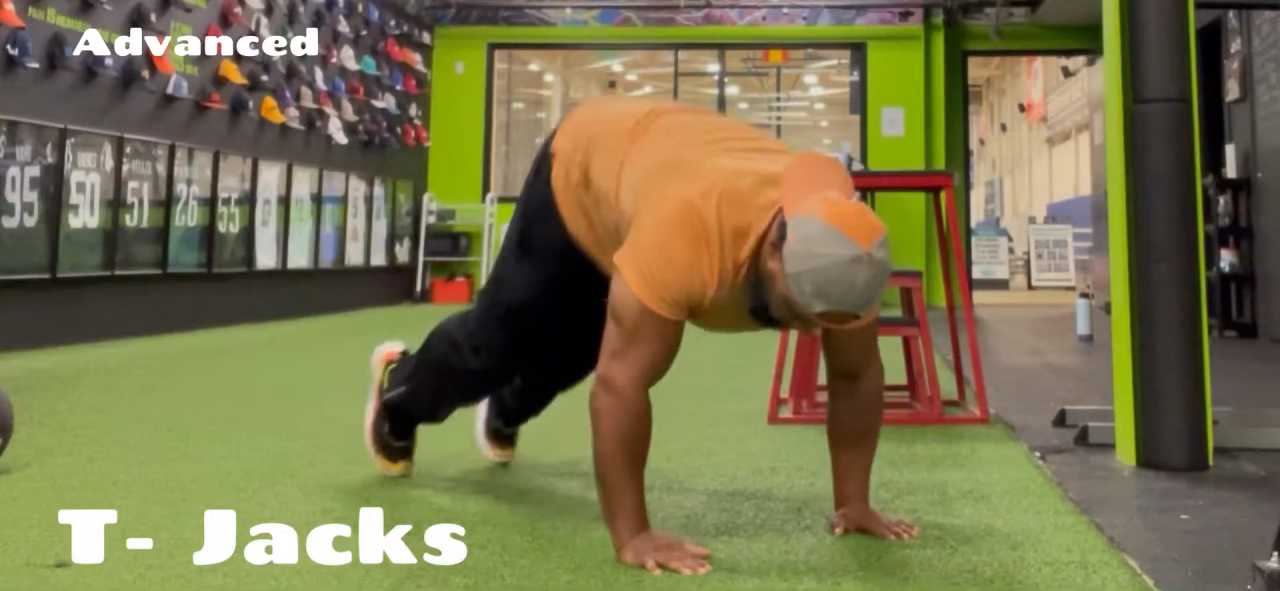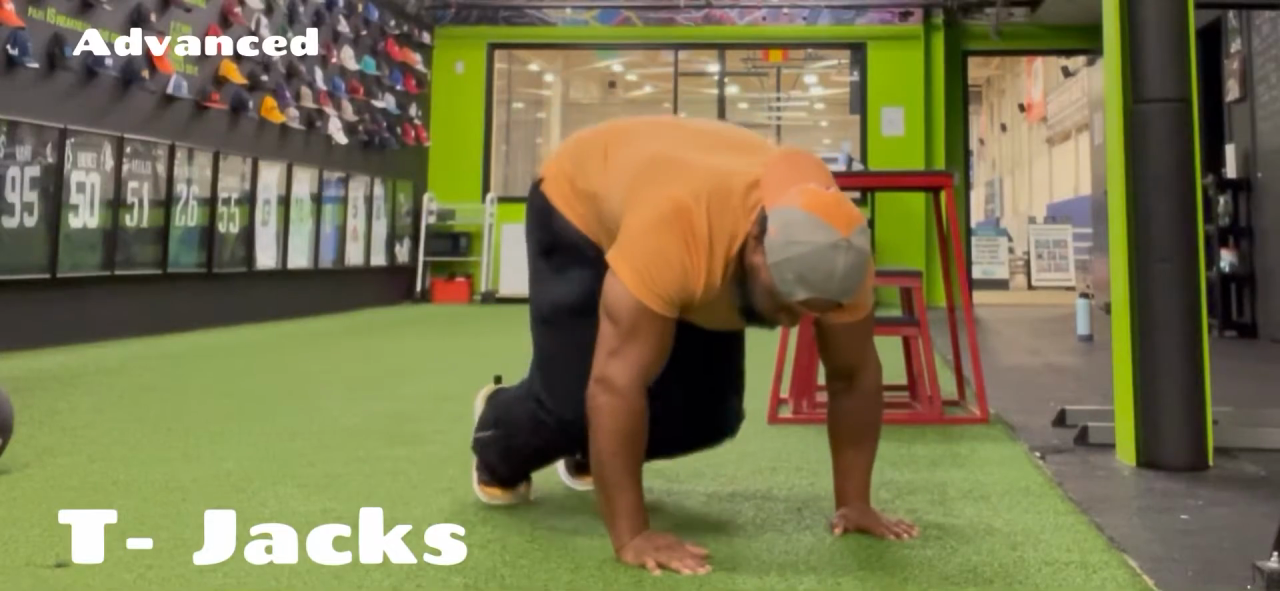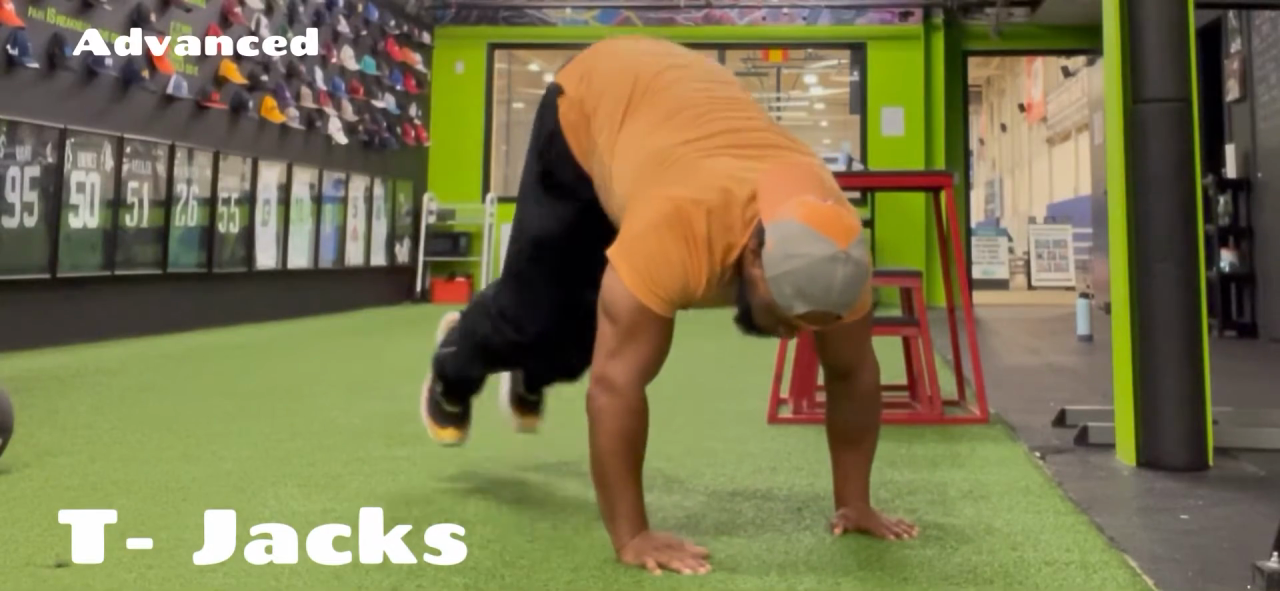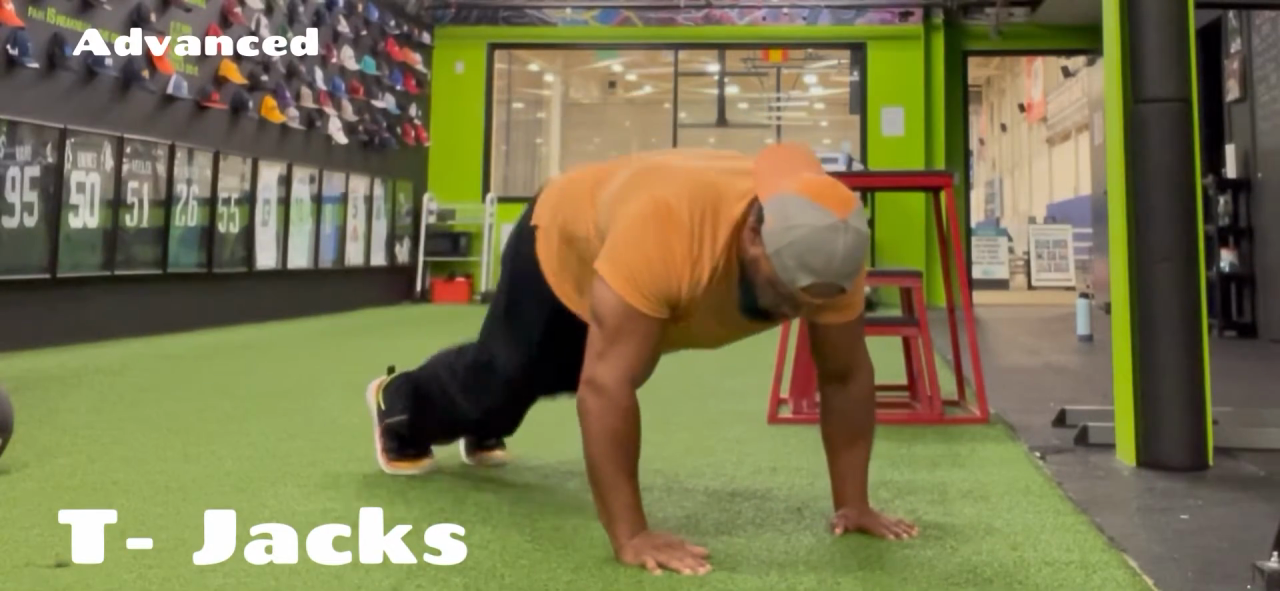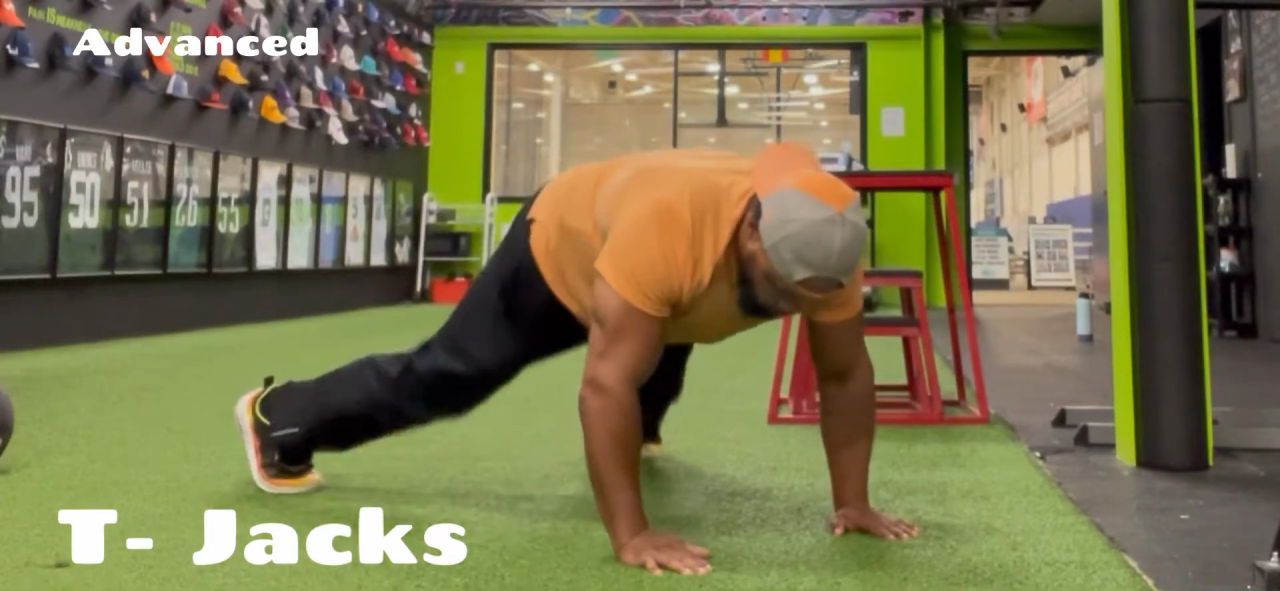
dt=0.4s
person 1, frame 1
left shoulder: (836, 254)
right shoulder: (687, 231)
left elbow: (855, 375)
right elbow: (621, 384)
left wrist: (854, 503)
right wrist: (632, 538)
left knee: (578, 347)
right knee: (505, 339)
left ankle: (505, 408)
right ankle: (401, 392)
person 1, frame 2
left shoulder: (830, 248)
right shoulder: (676, 231)
left elbow: (854, 376)
right elbow: (614, 383)
left wrist: (854, 504)
right wrist: (631, 538)
left knee: (708, 416)
right knee: (574, 399)
left ankle: (586, 444)
right ankle: (499, 441)
person 1, frame 3
left shoulder: (829, 241)
right shoulder: (676, 230)
left elbow: (851, 373)
right elbow: (615, 383)
left wrist: (854, 500)
right wrist: (632, 536)
left knee: (597, 309)
right knee: (534, 298)
left ankle: (529, 372)
right ankle: (455, 369)
person 1, frame 4
left shoulder: (824, 247)
right shoulder: (664, 233)
left elbow: (846, 377)
right elbow: (607, 386)
left wrist: (852, 504)
right wrist: (630, 536)
right hip: (569, 241)
left knee: (555, 371)
right knee: (504, 373)
left ankle: (483, 422)
right ankle: (400, 408)
person 1, frame 5
left shoulder: (821, 247)
right shoulder: (668, 232)
left elbow: (846, 376)
right elbow: (605, 384)
left wrist: (853, 504)
right wrist: (630, 535)
right hip: (566, 248)
left knee: (663, 360)
right knee: (444, 377)
left ankle: (634, 425)
right ankle: (276, 417)
